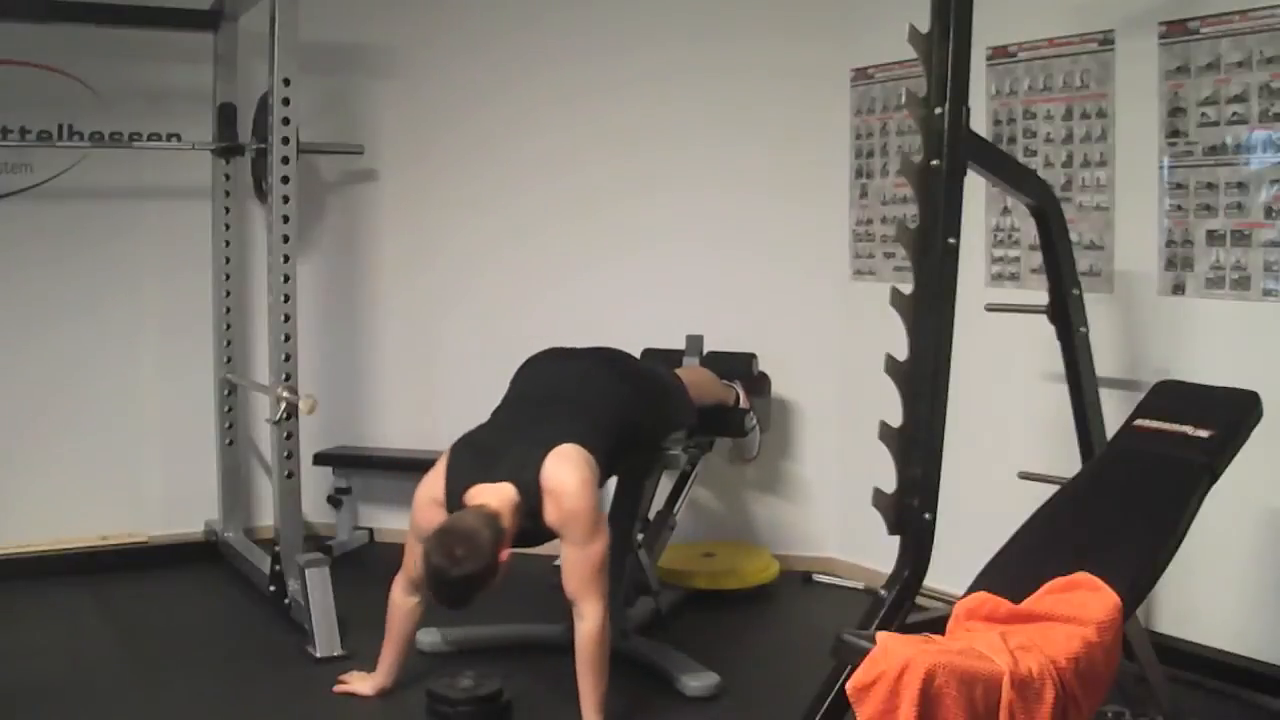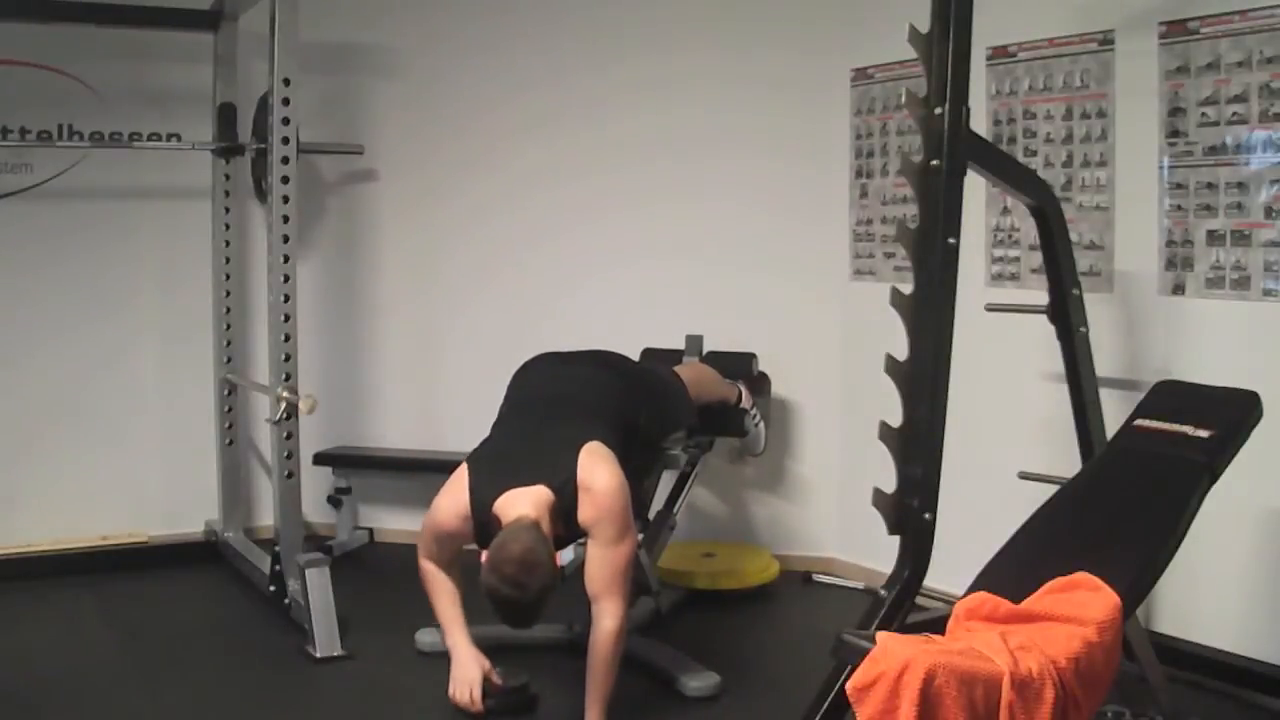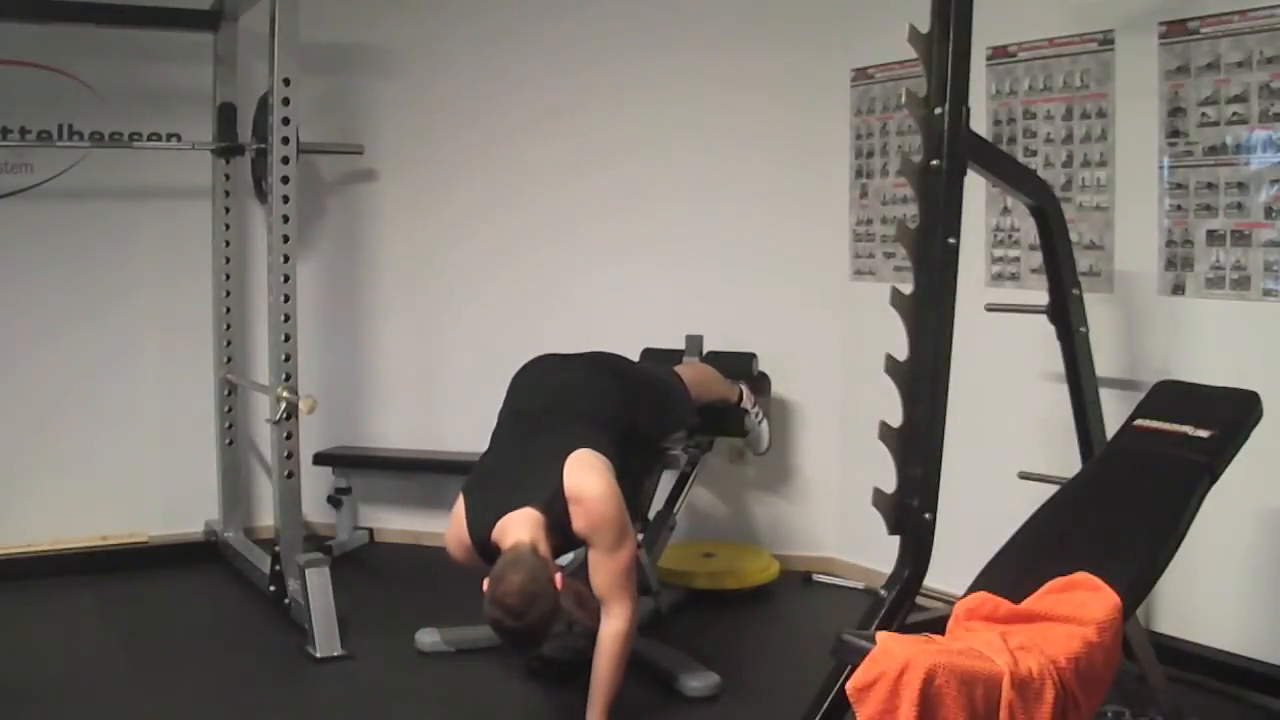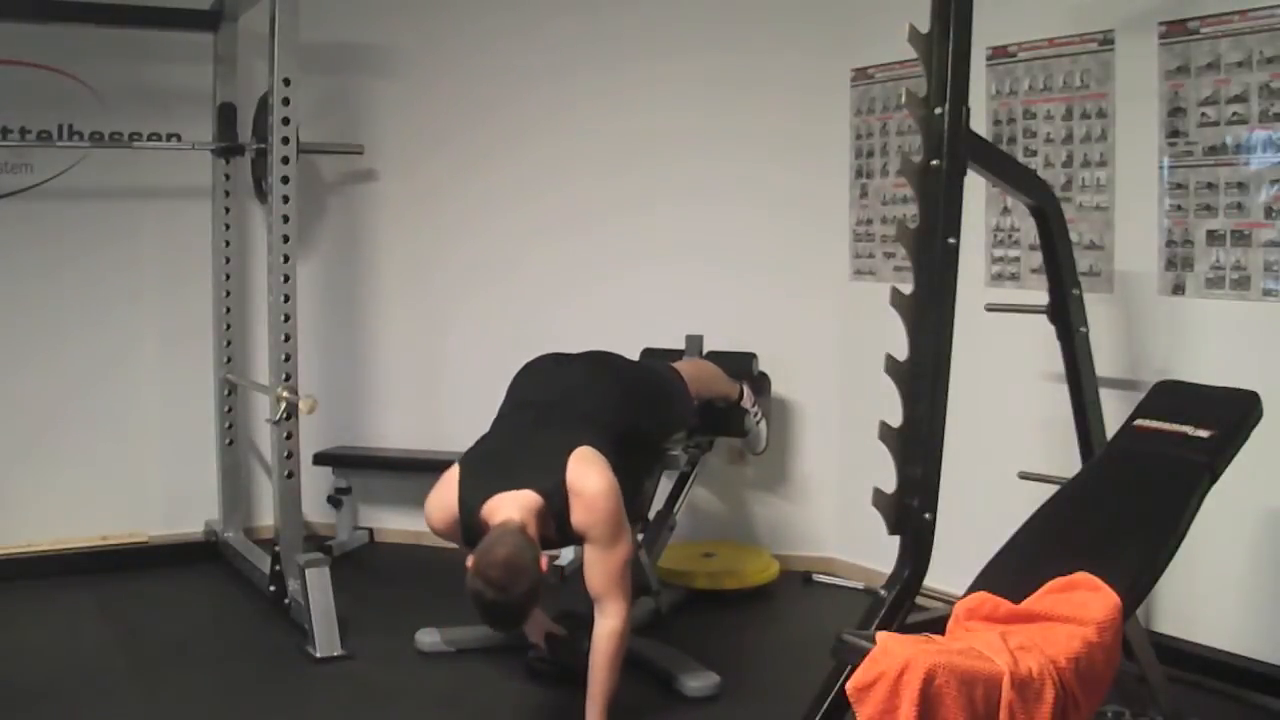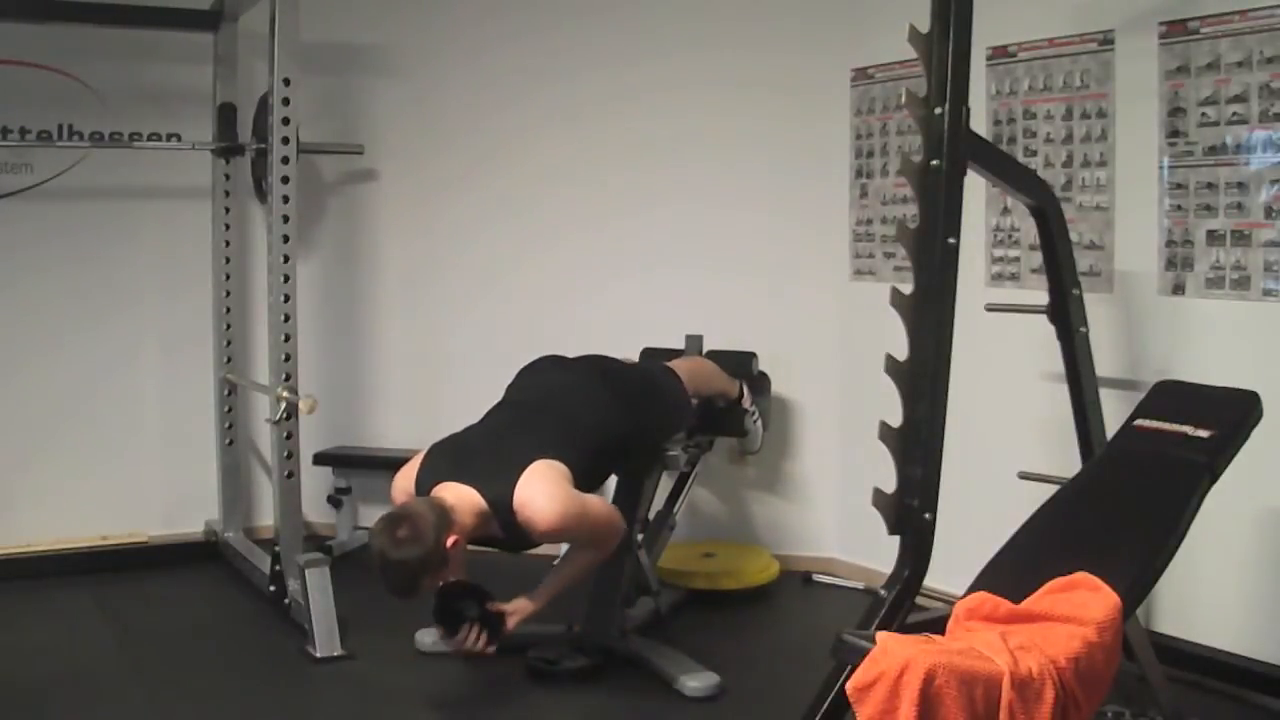
dt=1s
person 1, frame 1
left shoulder: (566, 490)
right shoulder: (435, 498)
left elbow: (590, 613)
right elbow: (409, 586)
right wrist: (382, 676)
left hip: (619, 383)
right hip: (543, 373)
left knee: (679, 389)
left ankle: (735, 398)
person 1, frame 2
left shoulder: (600, 489)
right shoulder: (455, 508)
left elbow: (609, 613)
right elbow: (431, 560)
right wrist: (461, 648)
left hip: (618, 386)
right hip: (538, 377)
left knee: (679, 386)
left ankle: (738, 397)
person 1, frame 3
left shoulder: (590, 497)
right shoulder: (462, 537)
left elbow: (617, 613)
right wrist: (562, 587)
left hip: (615, 387)
right hip: (536, 380)
left knee: (679, 384)
left ankle: (738, 396)
person 1, frame 4
left shoulder: (589, 494)
right shoulder: (444, 509)
left elbow: (612, 610)
right wrist: (527, 612)
left hip: (617, 388)
right hip: (538, 379)
left knee: (678, 380)
left ankle: (739, 396)
person 1, frame 5
left shoulder: (543, 509)
right shoulder: (408, 490)
left elbow: (611, 530)
left wrist: (532, 601)
left hip: (611, 397)
right hip: (541, 378)
left knee: (676, 378)
left ankle: (737, 395)
